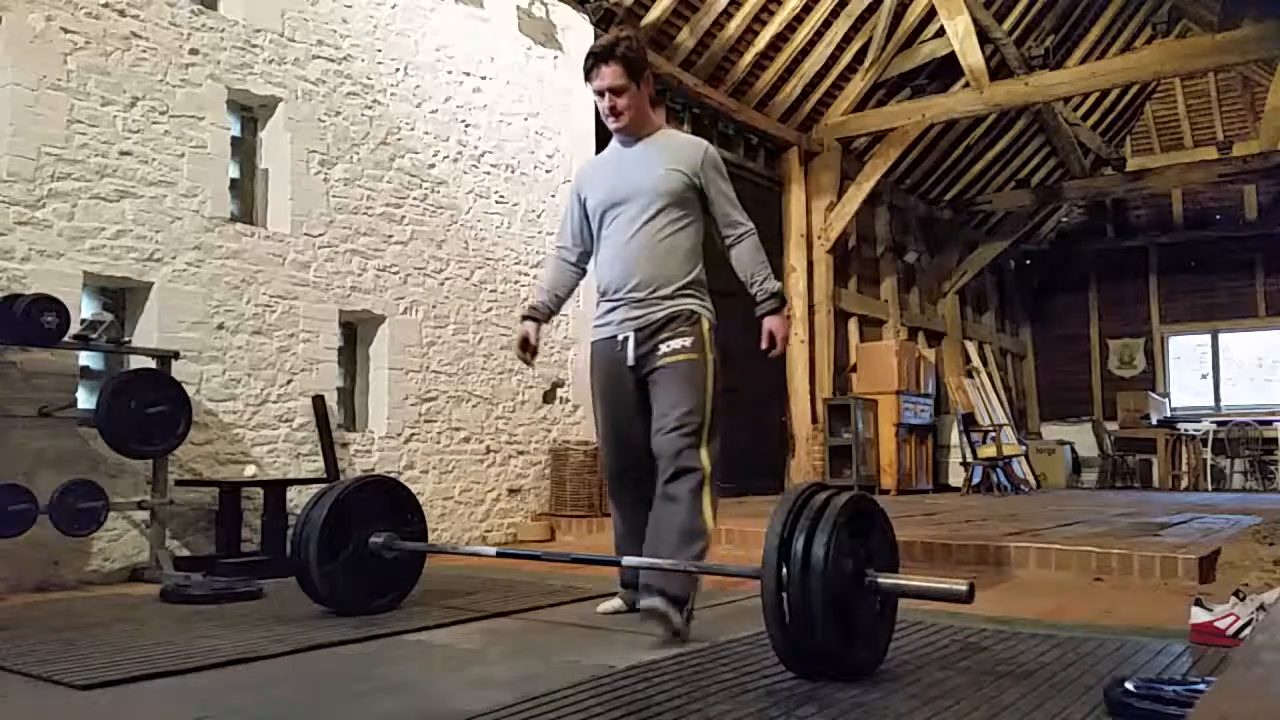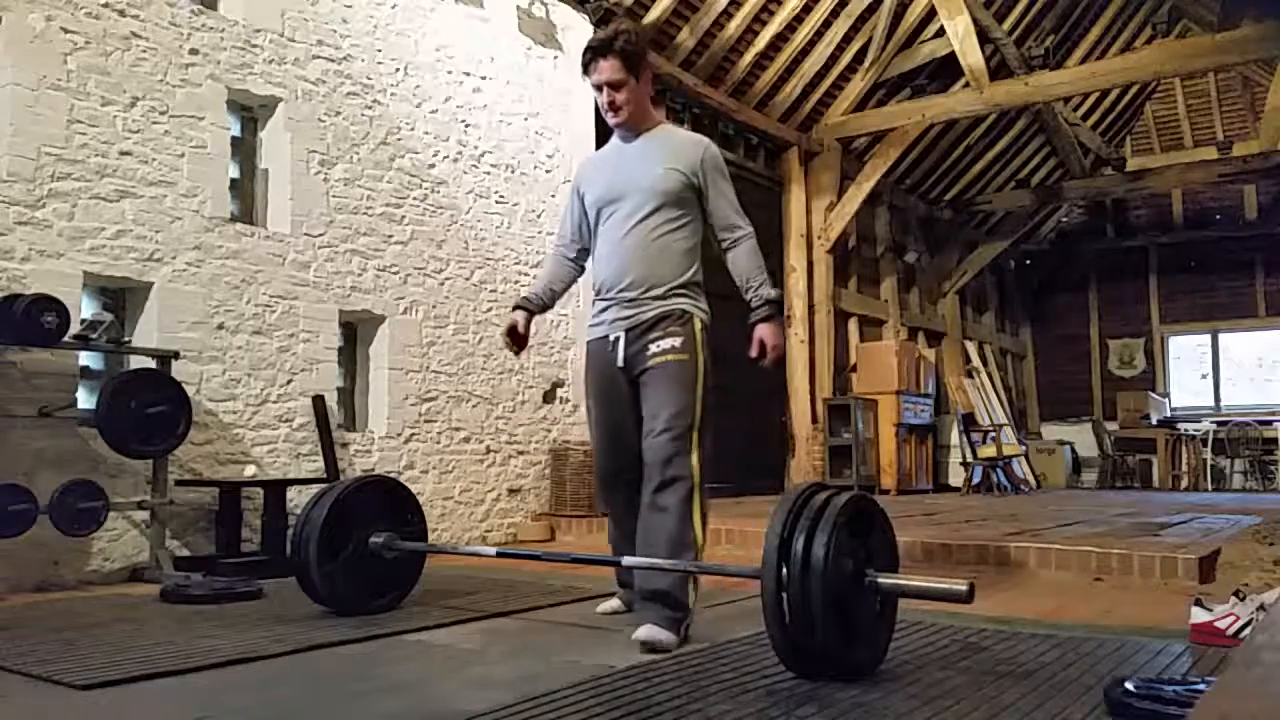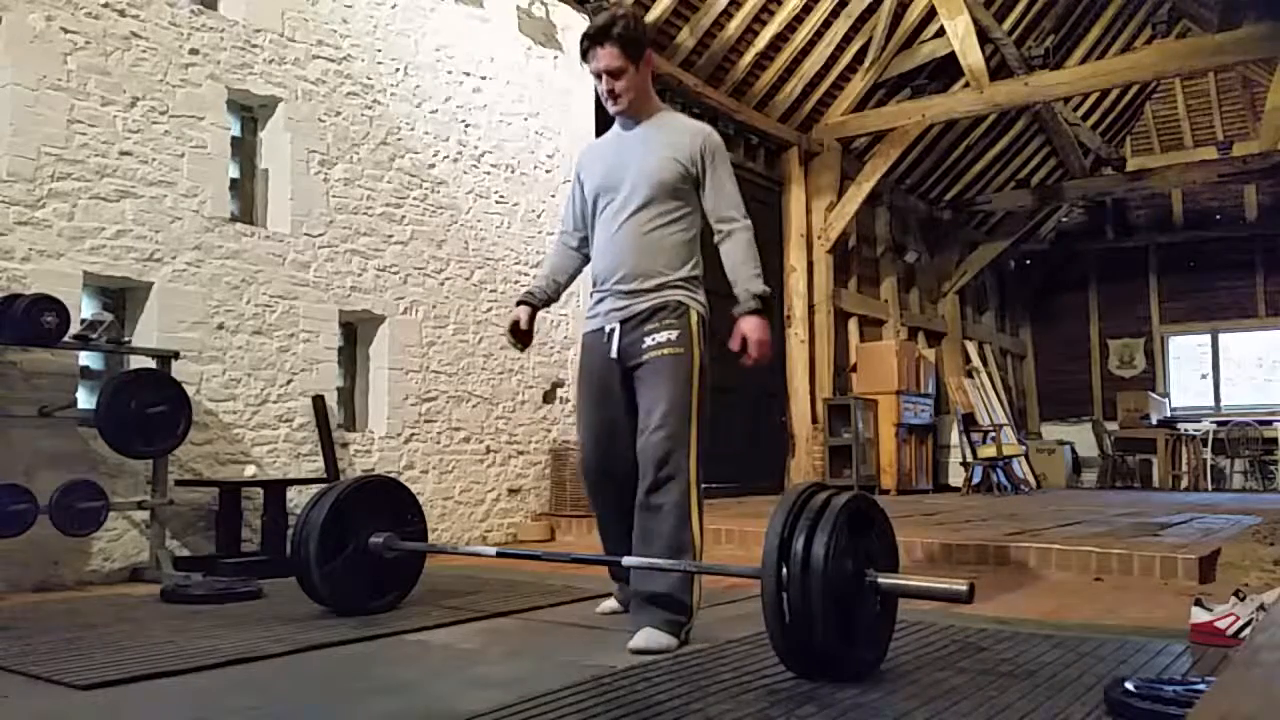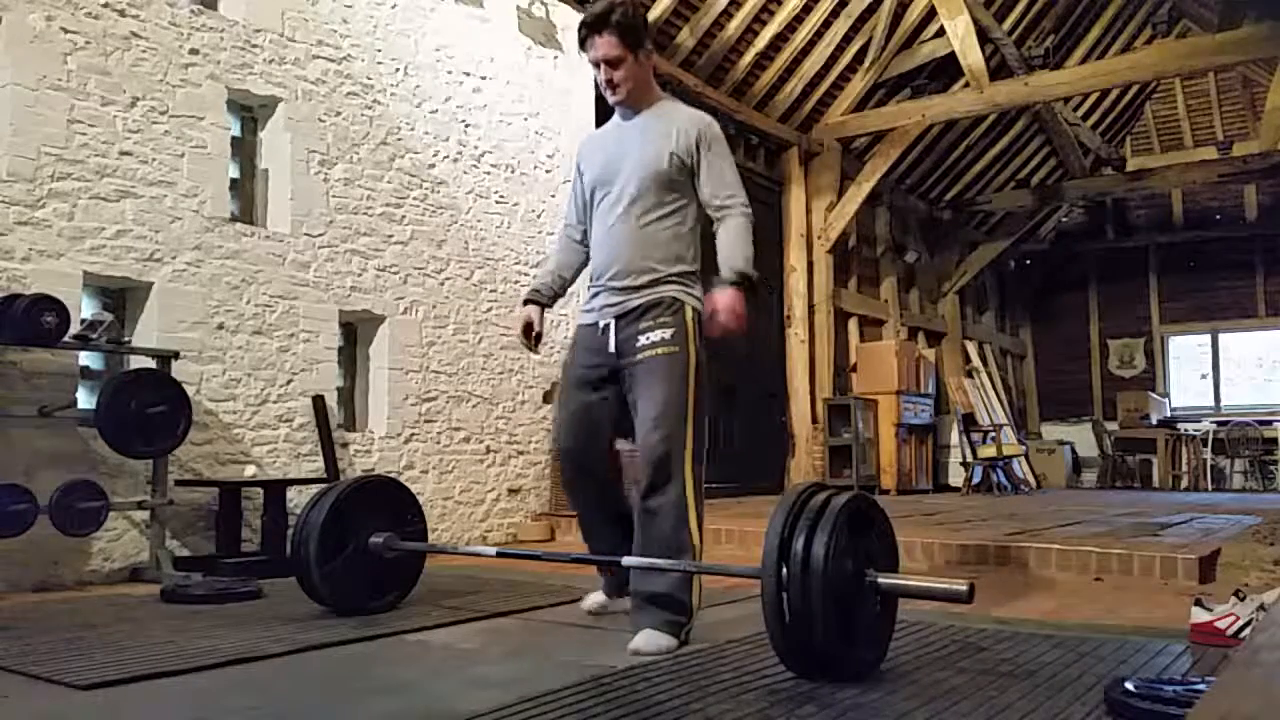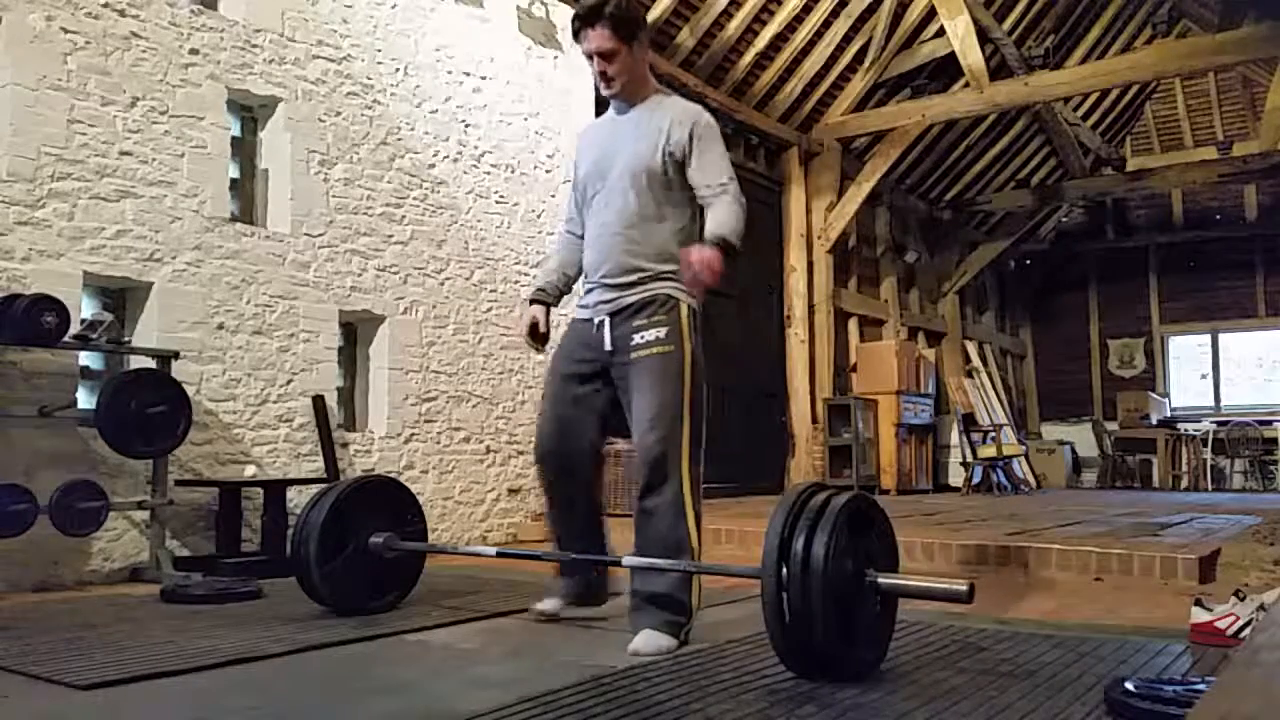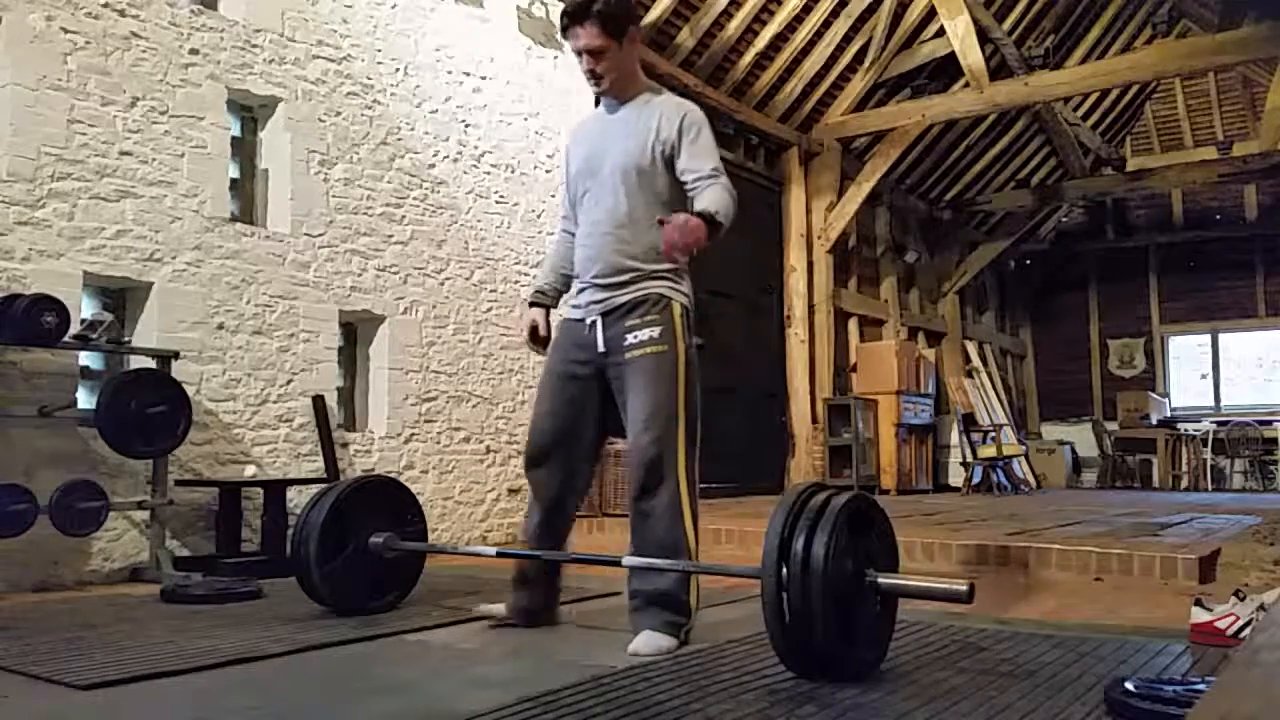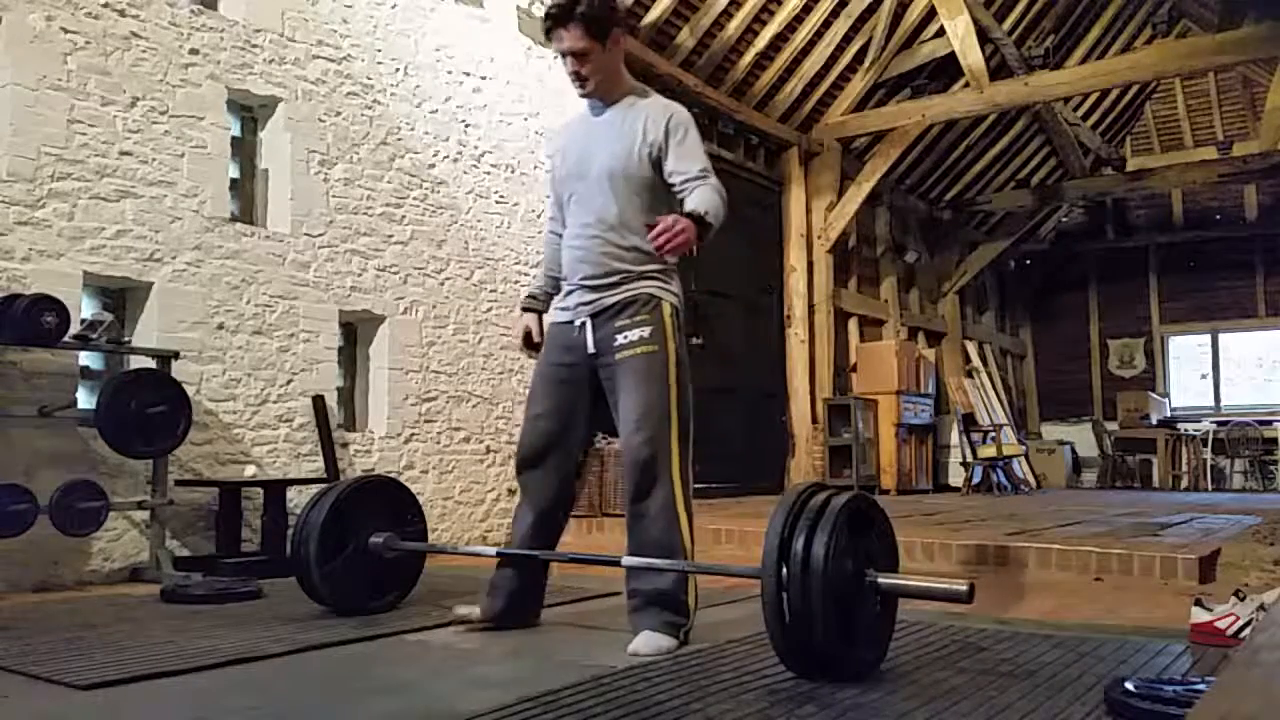
dt=0.1s
person 1, frame 1
left shoulder: (694, 153)
right shoulder: (591, 173)
left elbow: (738, 234)
right elbow: (569, 255)
left wrist: (771, 301)
right wrist: (536, 314)
left hip: (677, 324)
right hip: (611, 334)
left knee: (678, 452)
right knee: (624, 467)
left ankle: (669, 594)
right ankle: (638, 584)
person 1, frame 2
left shoulder: (694, 151)
right shoulder: (591, 169)
left elbow: (736, 236)
right elbow: (568, 252)
left wrist: (765, 308)
right wrist: (528, 305)
left hip: (670, 323)
right hip: (606, 332)
left knee: (667, 457)
right knee: (615, 470)
left ankle: (663, 607)
right ankle: (634, 584)
person 1, frame 3
left shoulder: (695, 140)
right shoulder: (592, 156)
left elbow: (732, 227)
right elbow: (572, 241)
left wrist: (752, 304)
right wrist: (532, 298)
left hip: (667, 317)
right hip: (602, 324)
left knee: (664, 458)
right knee: (603, 461)
left ankle: (663, 610)
right ankle: (633, 580)
person 1, frame 4
left shoulder: (693, 128)
right shoulder: (592, 146)
left elbow: (731, 212)
left wrist: (733, 281)
right wrist: (537, 296)
left hip: (662, 313)
right hip: (596, 319)
left knee: (661, 458)
right knee: (577, 453)
left ankle: (663, 610)
right ankle: (621, 575)
person 1, frame 5
left shoulder: (685, 120)
right shoulder: (589, 138)
left elbow: (723, 198)
left wrist: (716, 244)
right wrist: (543, 294)
left hip: (655, 310)
right hip: (587, 315)
left knee: (658, 457)
right knee: (559, 449)
left ankle: (662, 612)
right ankle: (583, 578)
person 1, frame 6
left shoulder: (676, 117)
right shoulder: (582, 134)
left elbow: (715, 187)
left wrist: (700, 220)
right wrist: (542, 297)
left hip: (648, 309)
right hip: (581, 317)
left knee: (653, 458)
right knee: (550, 452)
left ankle: (662, 612)
right ankle: (534, 593)
person 1, frame 7
left shoulder: (664, 118)
right shoulder: (567, 136)
left elbow: (704, 188)
left wrist: (688, 221)
right wrist: (536, 301)
left hip: (638, 311)
right hip: (569, 319)
left knee: (649, 458)
right knee: (541, 456)
left ankle: (661, 613)
right ankle: (513, 597)
